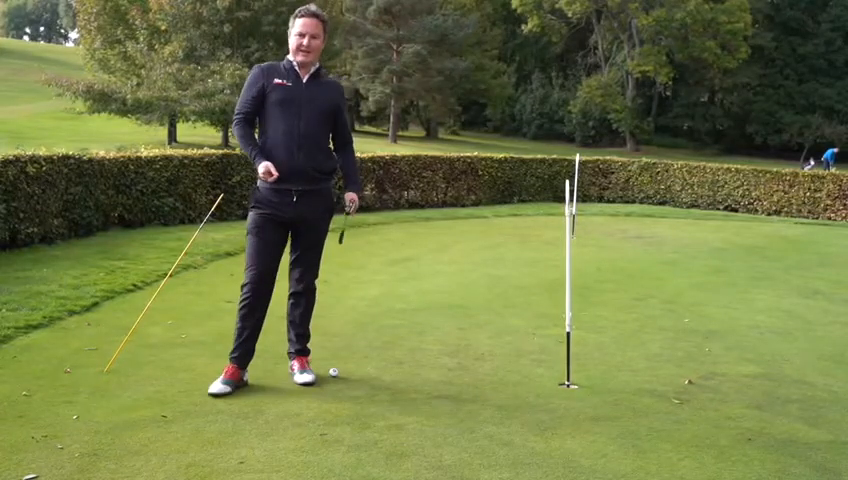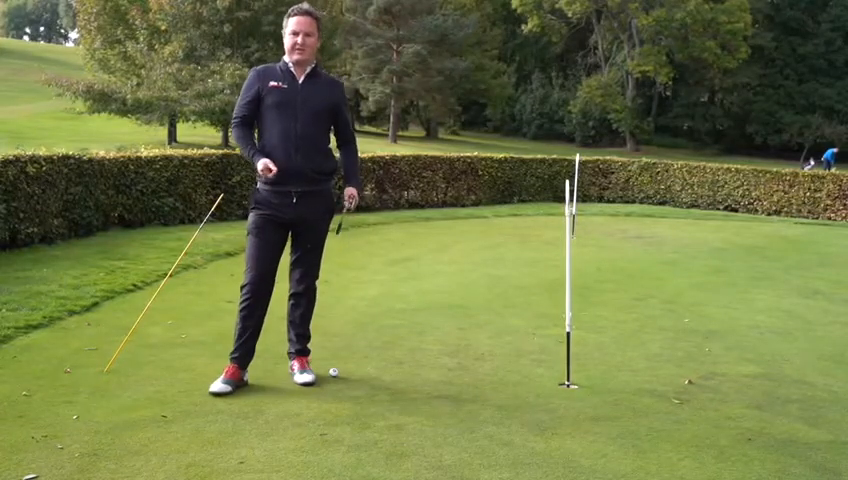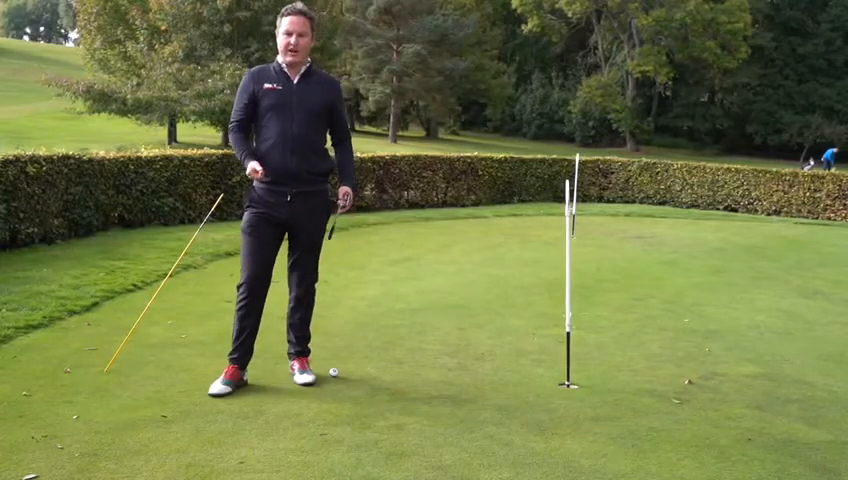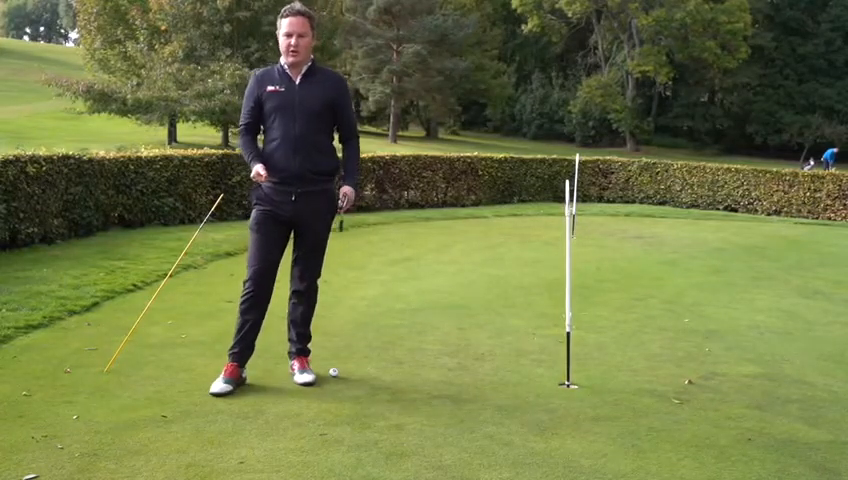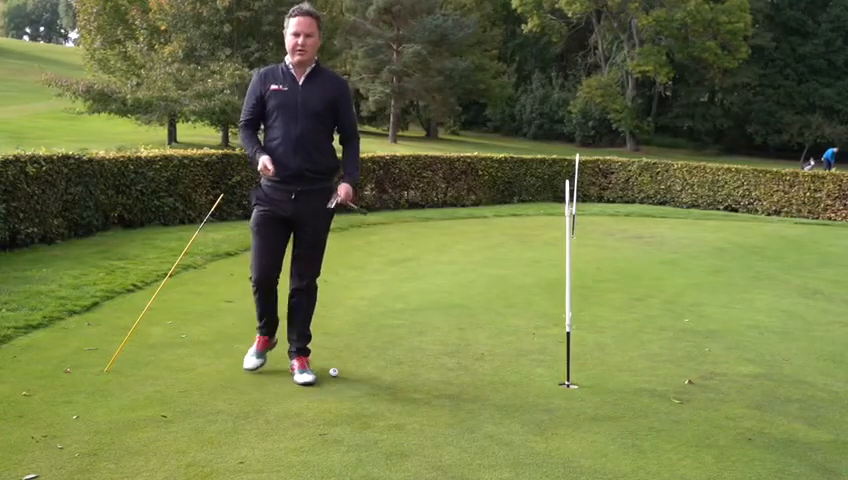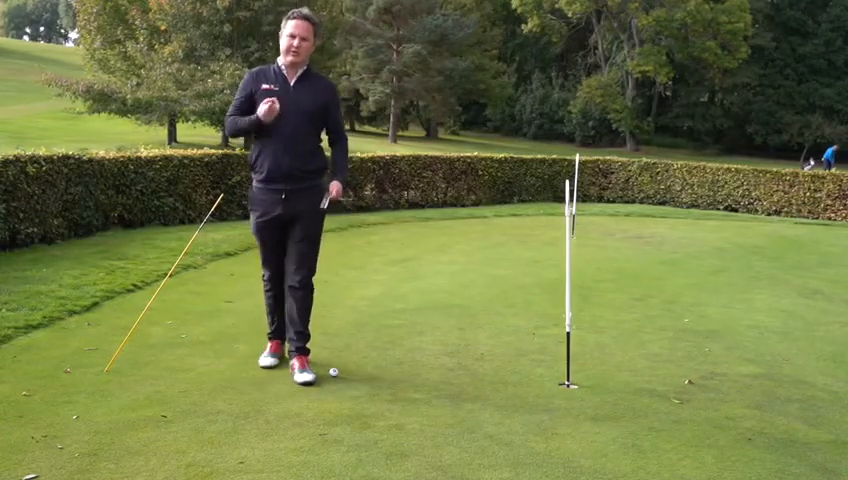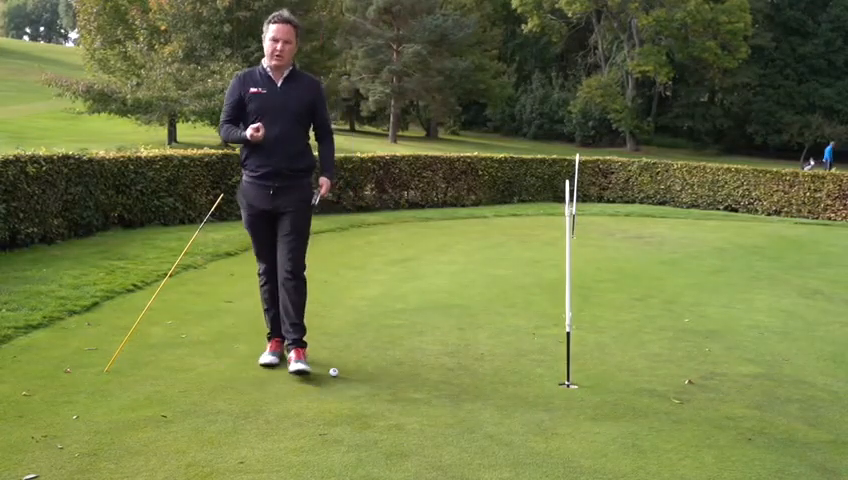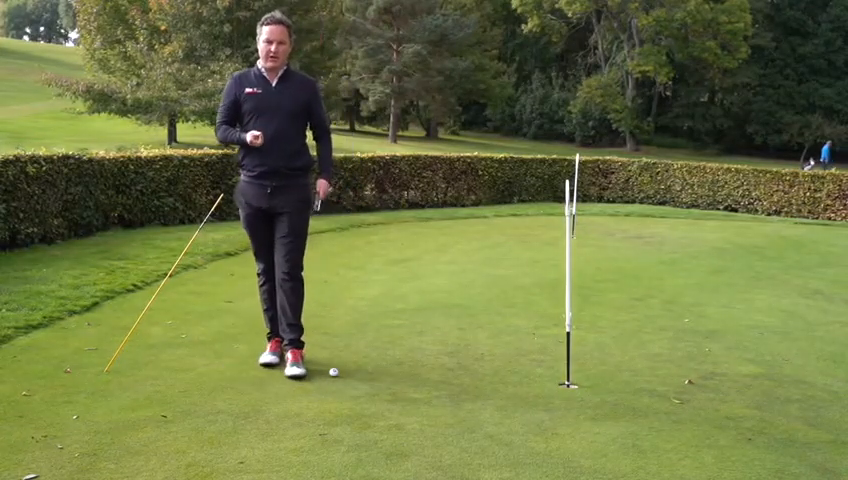
dt=0.4s
person 1, frame 1
left shoulder: (333, 89)
right shoulder: (264, 75)
left elbow: (343, 144)
right elbow: (241, 121)
left wrist: (352, 187)
right wrist: (258, 159)
left hip: (316, 198)
right hip: (270, 196)
left knee: (304, 282)
right knee: (256, 281)
left ankle: (299, 356)
right ankle: (237, 365)
person 1, frame 2
left shoulder: (332, 88)
right shoulder: (261, 77)
left elbow: (346, 140)
right elbow: (239, 124)
left wrist: (352, 182)
right wrist: (257, 157)
left hip: (316, 199)
right hip: (270, 197)
left knee: (304, 282)
right knee: (256, 281)
left ankle: (299, 356)
right ankle: (237, 365)
person 1, frame 3
left shoulder: (328, 86)
right shoulder: (256, 79)
left elbow: (341, 139)
right elbow: (237, 128)
left wrist: (347, 181)
right wrist: (248, 160)
left hip: (311, 199)
right hip: (265, 197)
left knee: (303, 283)
right knee: (252, 282)
left ankle: (299, 356)
right ankle: (237, 365)
person 1, frame 4
left shoulder: (333, 83)
right shoulder: (261, 80)
left elbow: (350, 138)
right elbow: (247, 130)
left wrist: (350, 181)
right wrist: (255, 162)
left hip: (317, 197)
right hip: (271, 195)
left knee: (306, 281)
right knee: (257, 279)
left ankle: (299, 356)
right ankle: (236, 364)
person 1, frame 5
left shoulder: (334, 85)
right shoulder: (264, 79)
left elbow: (350, 138)
right elbow: (246, 126)
left wrist: (348, 179)
right wrist: (259, 155)
left hip: (317, 195)
right hip: (272, 193)
left knee: (304, 280)
right knee: (263, 275)
left ankle: (299, 354)
right ankle: (265, 334)
person 1, frame 6
left shoulder: (325, 88)
right shoulder: (256, 78)
left elbow: (338, 138)
right elbow: (231, 124)
left wrist: (338, 176)
right wrist: (258, 118)
left hip: (308, 195)
right hip: (265, 192)
left knee: (300, 278)
right knee: (272, 275)
left ankle: (299, 353)
right ankle: (276, 339)
person 1, frame 7
left shoulder: (310, 87)
right shoulder: (243, 82)
left elbow: (324, 135)
right elbow: (225, 128)
left wrist: (326, 173)
right wrist: (246, 135)
left hip: (295, 191)
right hip: (255, 189)
left knee: (291, 269)
right knee: (267, 269)
left ankle: (295, 346)
right ankle: (275, 338)
person 1, frame 8
left shoulder: (305, 86)
right shoulder: (239, 83)
left elbow: (322, 134)
right elbow: (221, 128)
left wrist: (325, 174)
right wrist: (244, 137)
left hip: (293, 190)
right hip: (252, 189)
left knee: (289, 270)
right knee: (265, 269)
left ankle: (293, 346)
right ankle: (274, 338)
